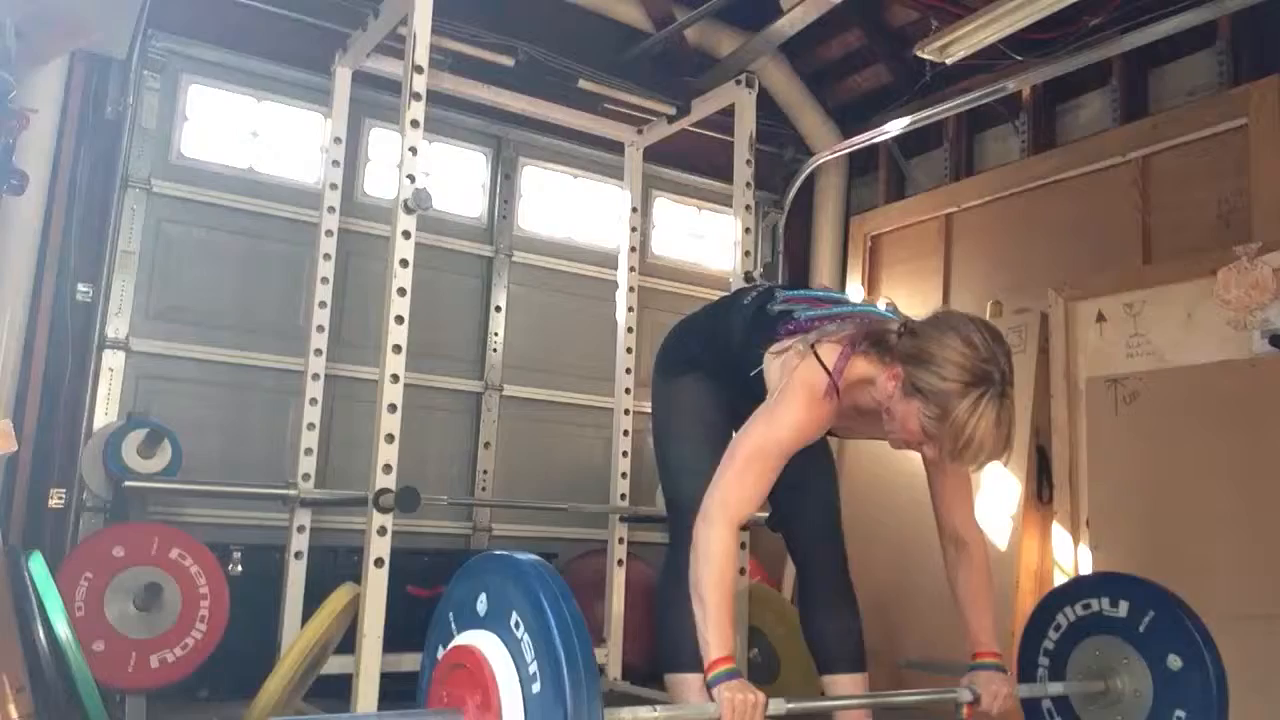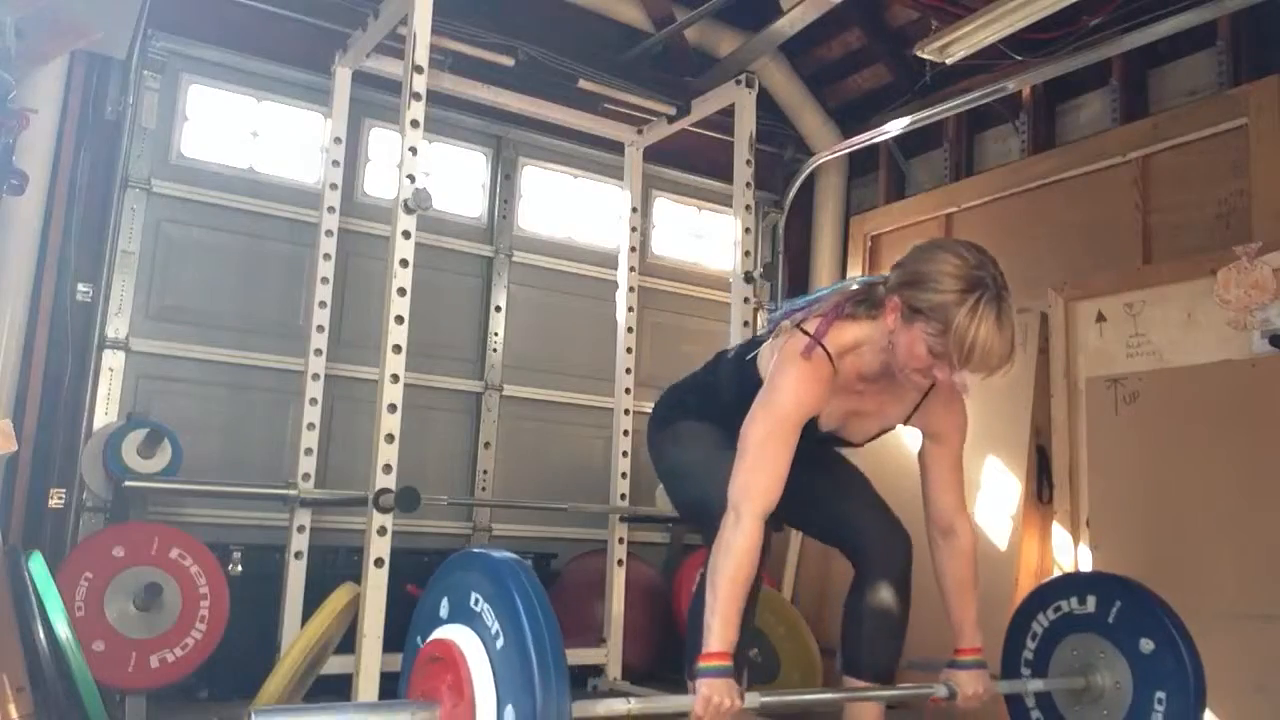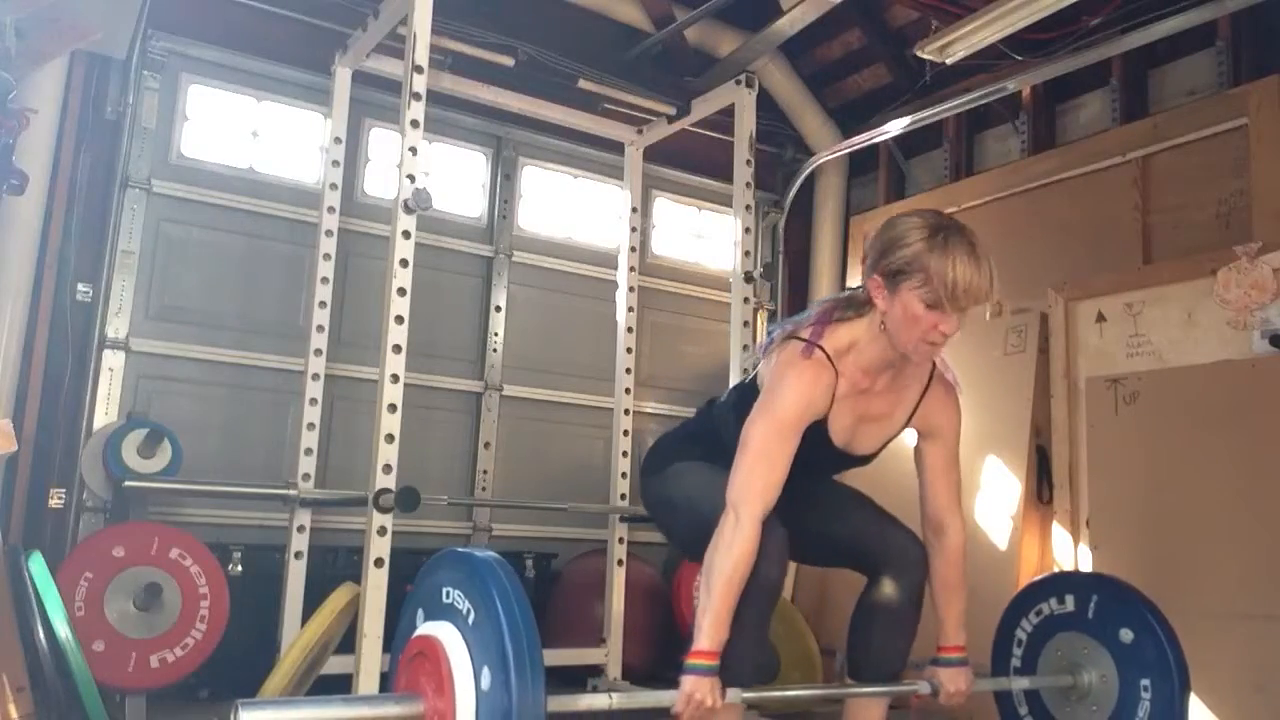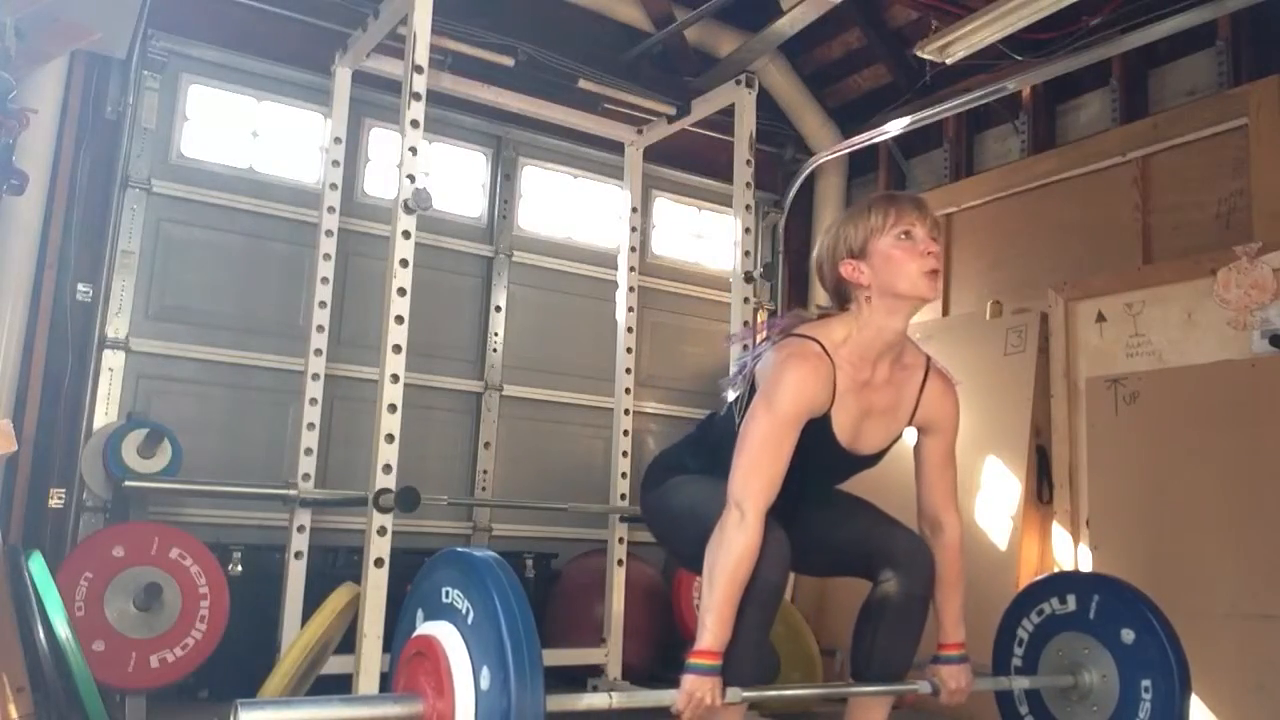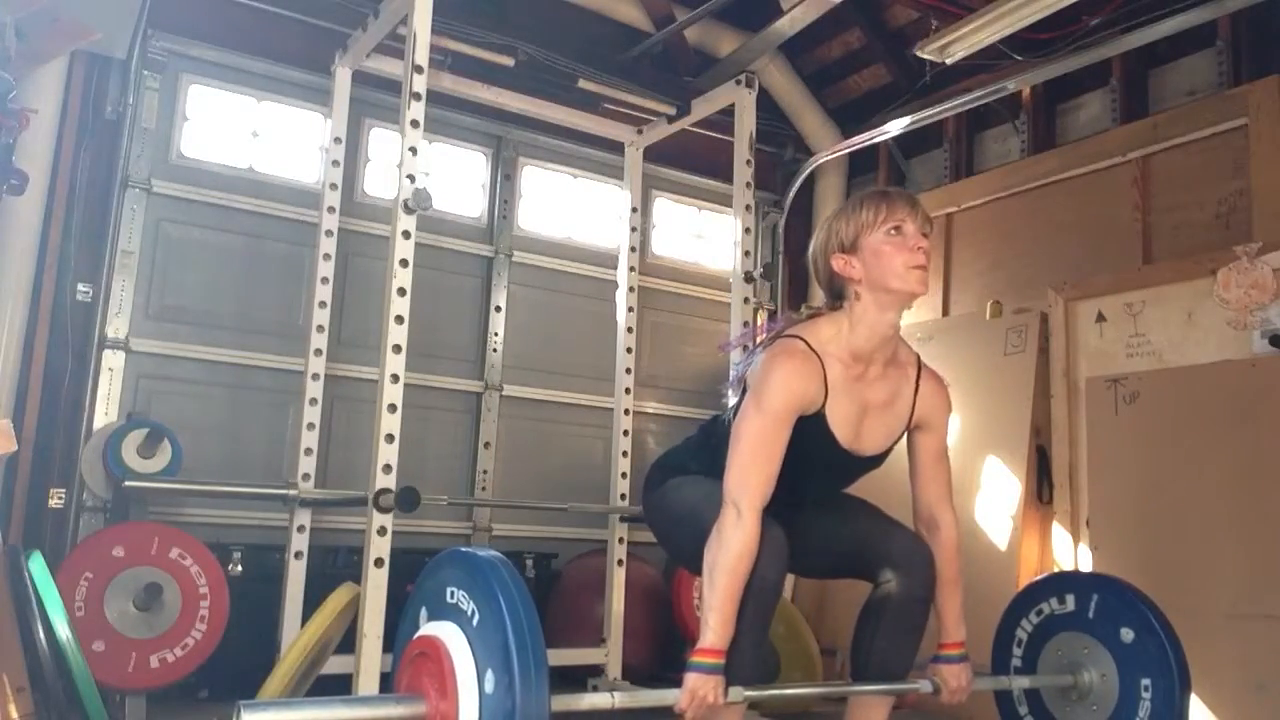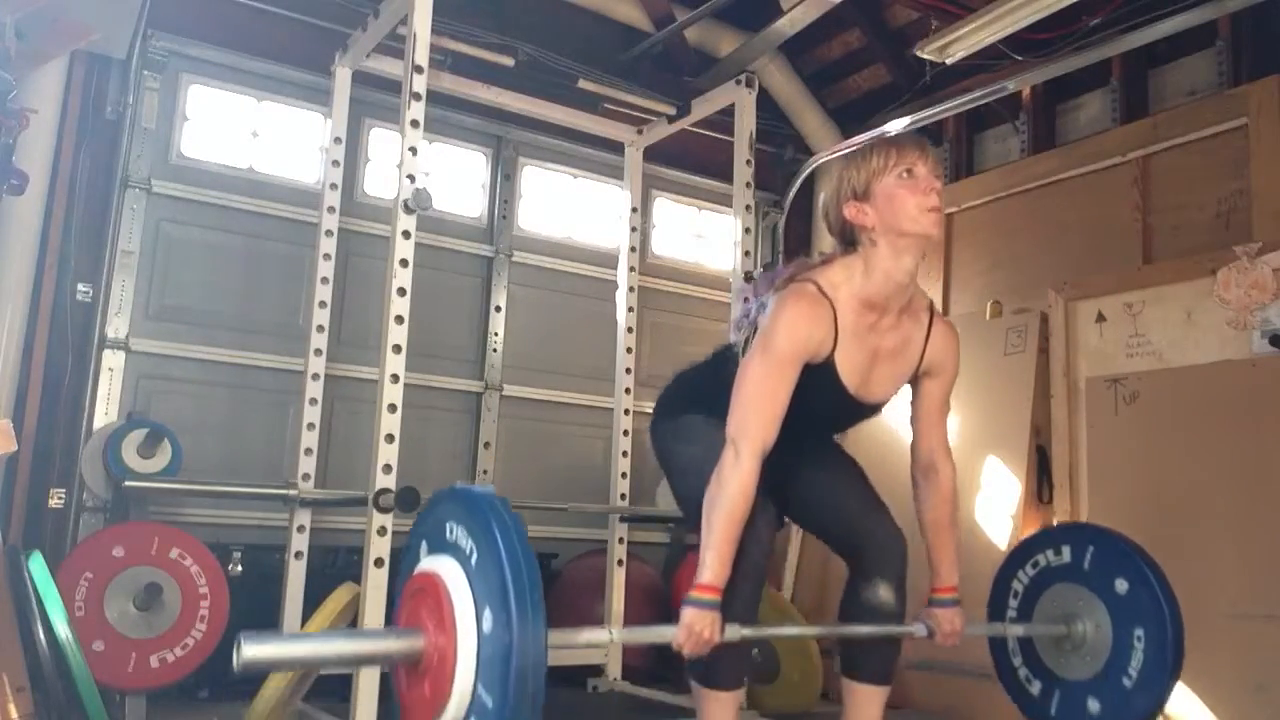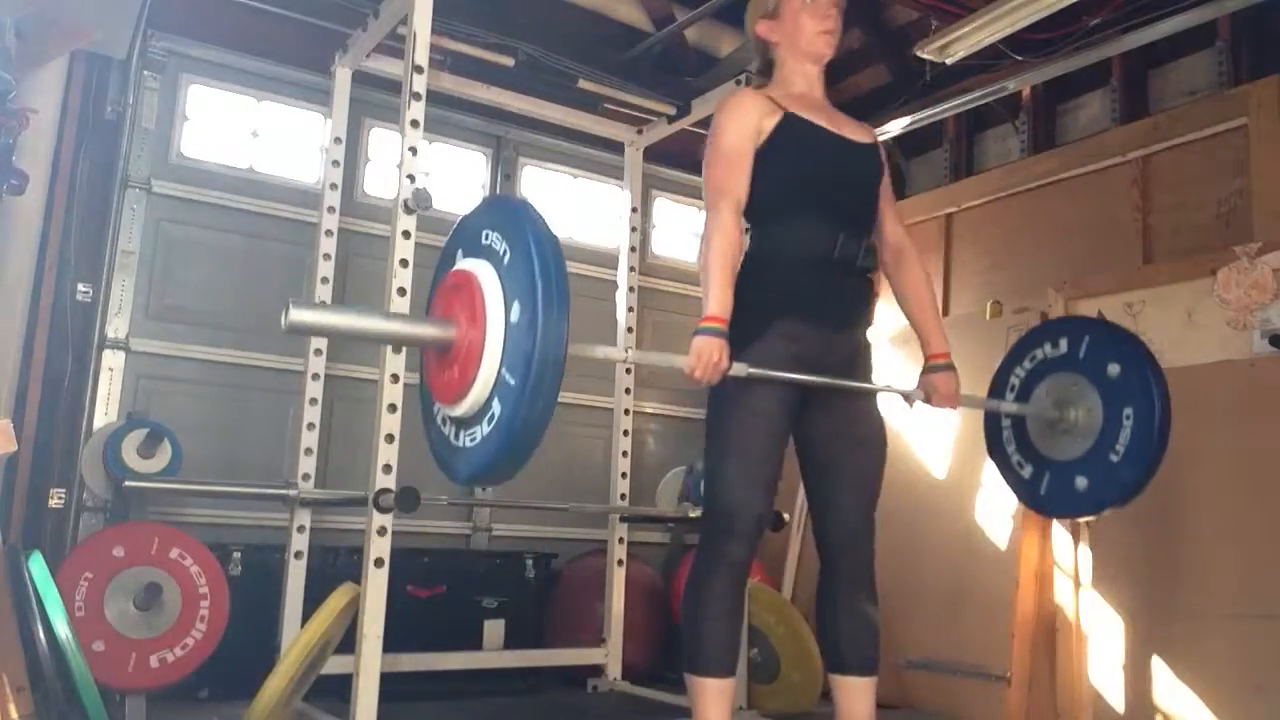
dt=0.7s
person 1, frame 1
left shoulder: (934, 403)
right shoulder: (815, 384)
left elbow: (962, 538)
right elbow: (716, 520)
left wrist: (987, 658)
right wrist: (722, 671)
left hip: (762, 385)
right hip: (700, 366)
left knee: (821, 546)
right knee: (697, 519)
person 1, frame 2
left shoulder: (939, 401)
right shoulder: (811, 360)
left elbow: (950, 526)
right elbow: (746, 512)
left wrist: (968, 654)
right wrist: (714, 664)
left hip: (799, 445)
right hip: (696, 426)
left knee: (886, 549)
right knee: (747, 537)
person 1, frame 3
left shoulder: (934, 395)
right shoulder: (810, 367)
left elbow: (945, 526)
right elbow: (742, 516)
left wrist: (952, 652)
right wrist: (702, 660)
left hip: (791, 485)
right hip: (690, 469)
left knee: (902, 557)
right knee: (764, 548)
person 1, frame 4
left shoulder: (932, 391)
right shoulder: (805, 364)
left elbow: (942, 522)
right elbow: (743, 514)
left wrist: (952, 648)
right wrist: (705, 658)
left hip: (795, 499)
right hip: (691, 485)
left knee: (907, 559)
right knee: (764, 552)
person 1, frame 5
left shoulder: (925, 390)
right shoulder: (794, 363)
left elbow: (937, 520)
right elbow: (739, 514)
left wrist: (952, 647)
right wrist: (708, 655)
left hip: (797, 506)
right hip: (694, 489)
left knee: (908, 560)
right knee: (761, 550)
person 1, frame 6
left shoulder: (935, 336)
right shoulder: (806, 309)
left elbow: (933, 466)
right elbow: (742, 456)
left wrist: (946, 593)
right wrist: (704, 594)
left hip: (801, 441)
right hip: (701, 421)
left knee: (882, 550)
right knee: (747, 539)
person 1, frame 7
left shoulder: (862, 136)
right shoulder: (749, 109)
left elbow: (896, 245)
right elbow: (725, 216)
left wrist: (936, 354)
right wrist: (713, 324)
left hip: (844, 347)
right hip: (766, 333)
left knee: (851, 546)
right knee: (733, 532)
